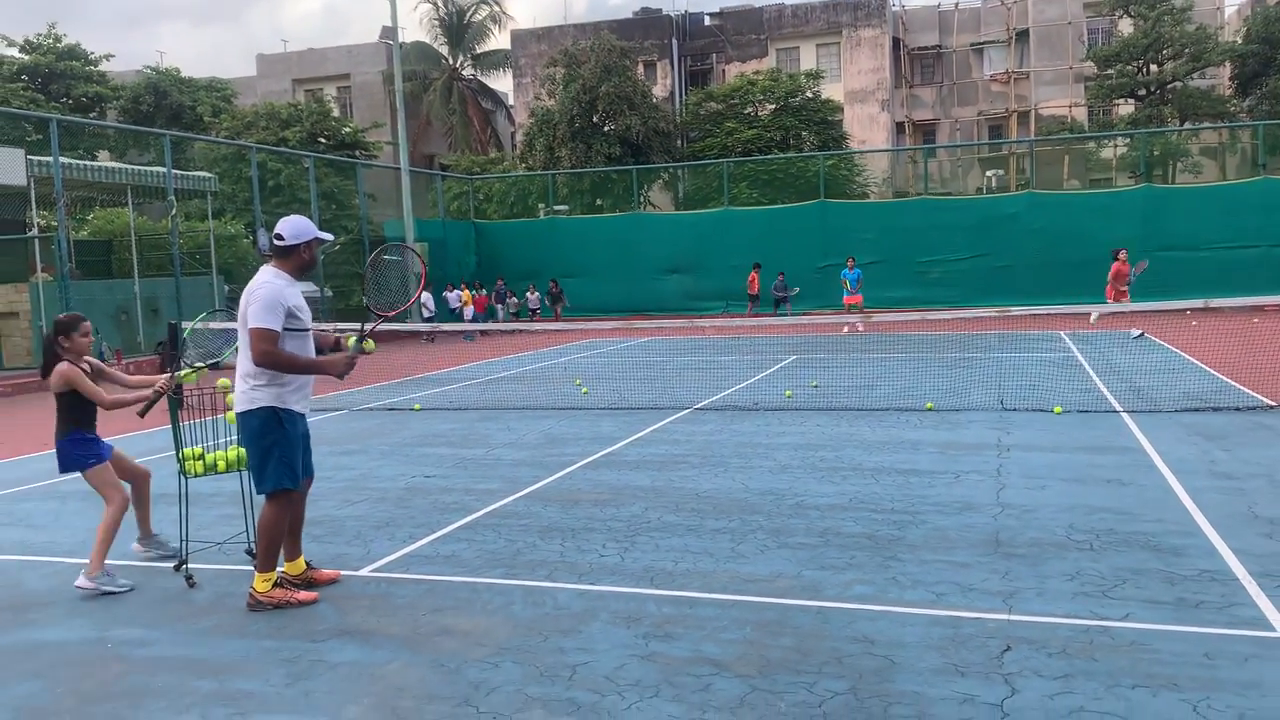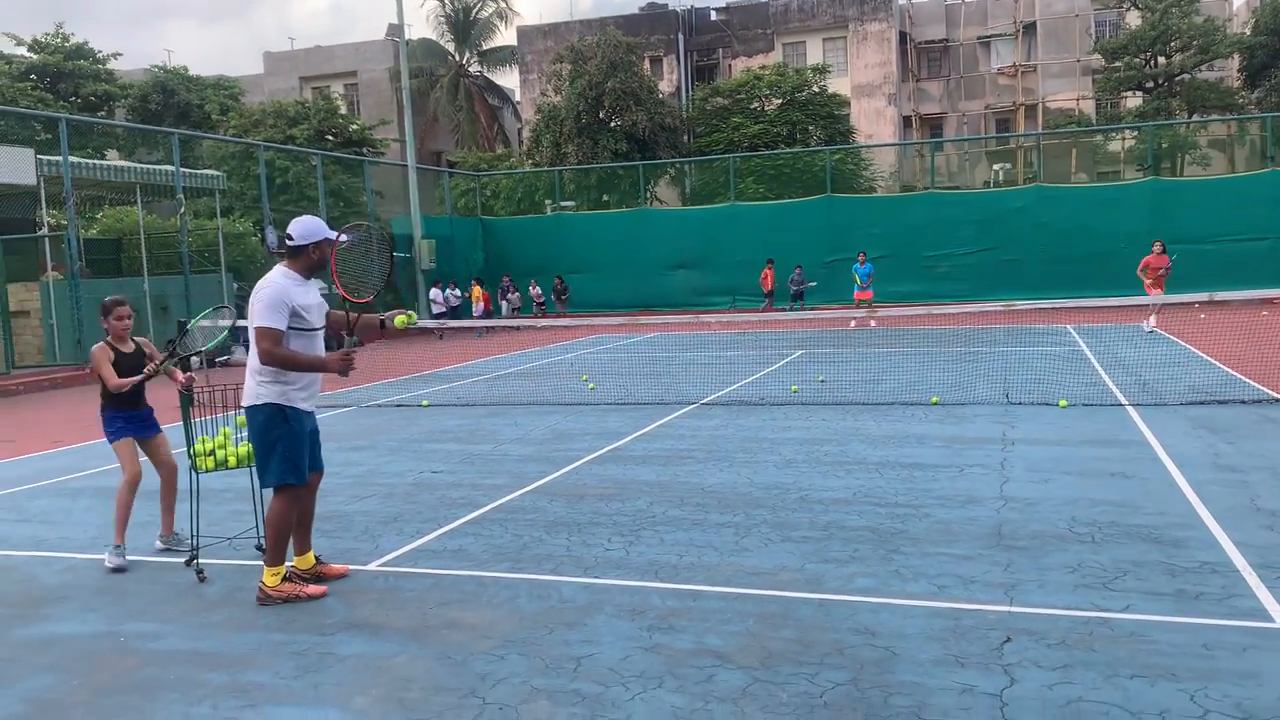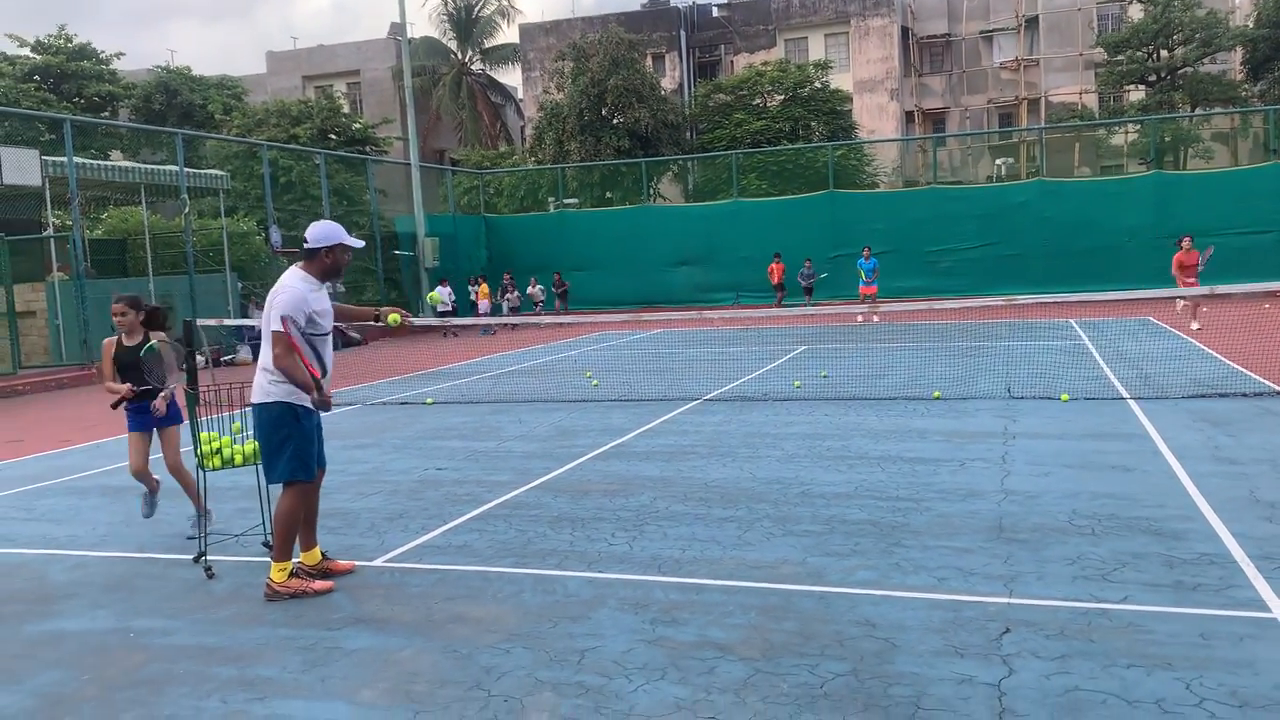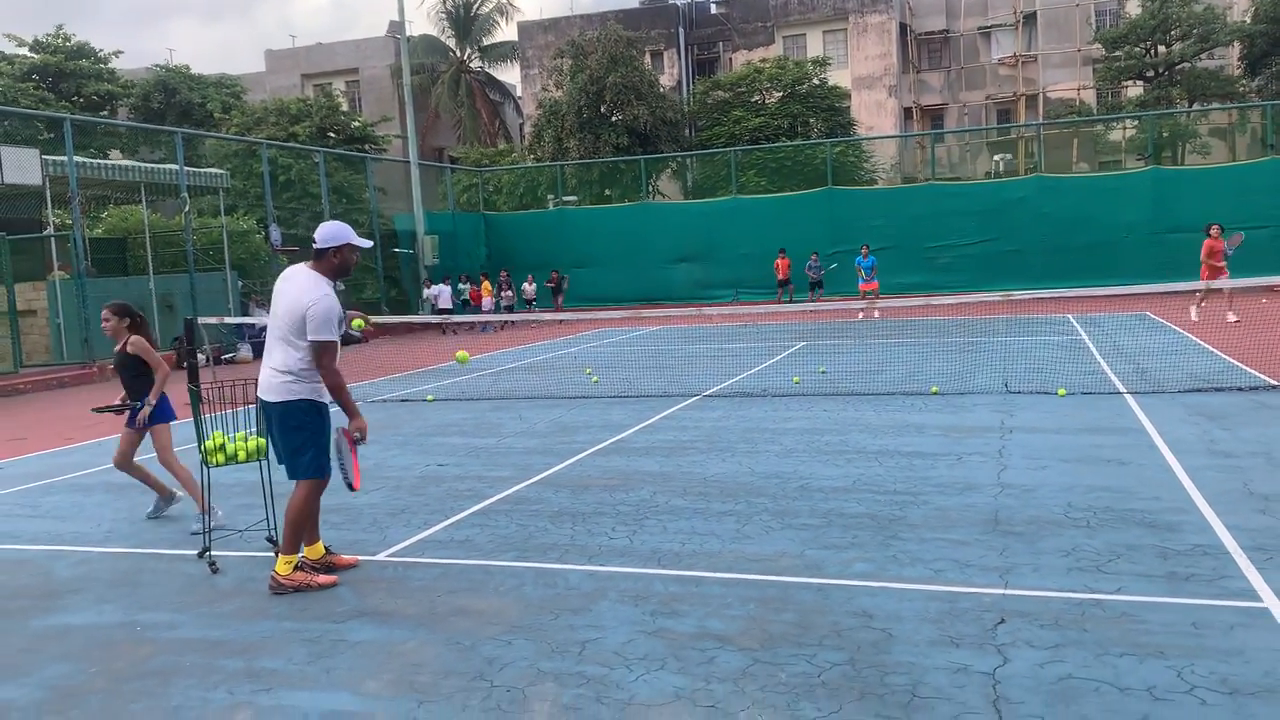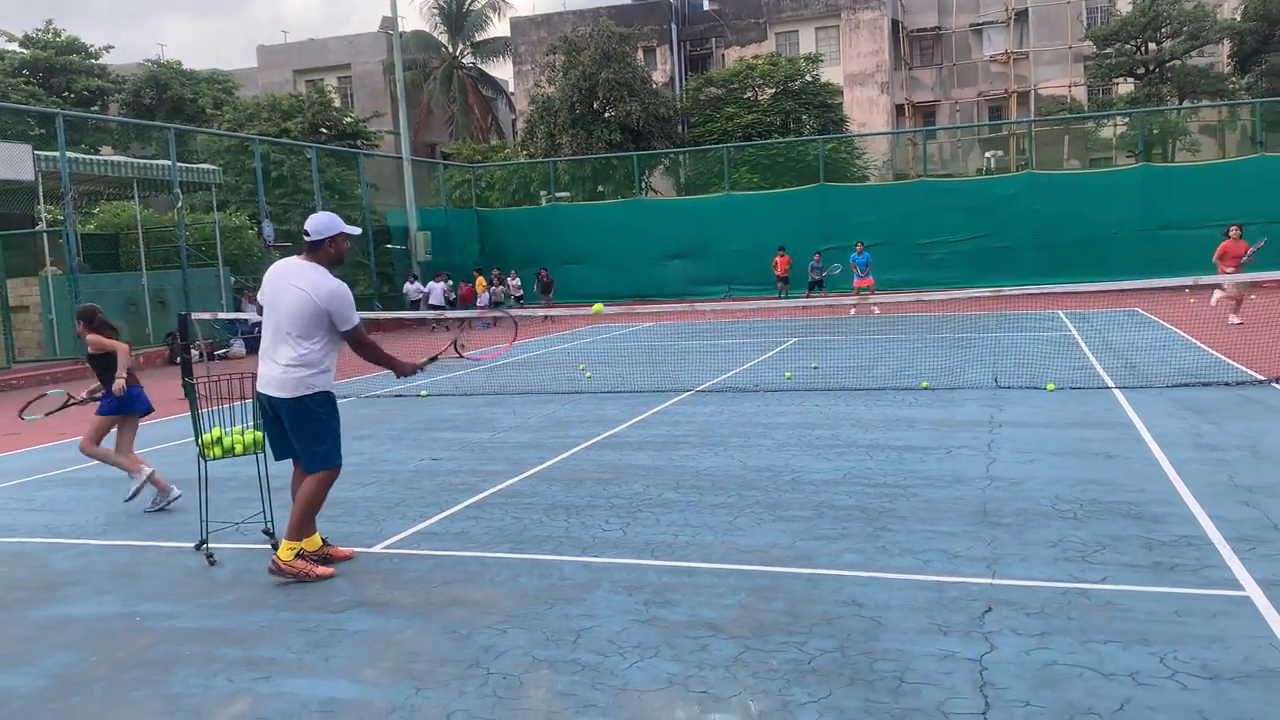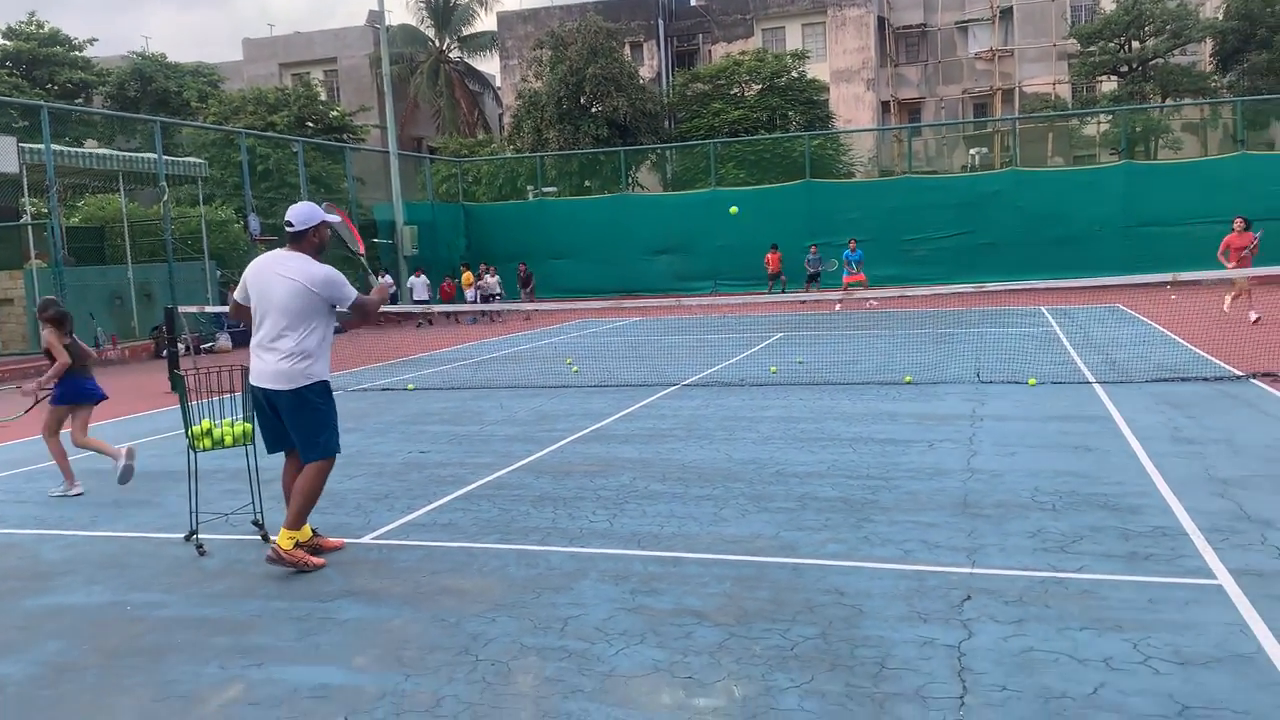
dt=0.2s
person 1, frame 1
left shoulder: (283, 285)
right shoulder: (270, 289)
right elbow: (264, 354)
left wrist: (336, 343)
right wrist: (326, 366)
left hip: (285, 406)
right hip: (268, 408)
left knee: (299, 484)
right knee: (281, 493)
left ankle: (295, 568)
right ankle: (264, 586)
person 1, frame 2
left shoulder: (303, 285)
right shoulder: (275, 289)
left elbow: (330, 318)
right elbow: (268, 353)
left wrist: (382, 322)
right wrist: (325, 363)
left hip: (298, 404)
right hip: (274, 405)
left knee: (309, 478)
right knee: (287, 488)
left ankle: (305, 561)
right ankle: (273, 581)
person 1, frame 3
left shoulder: (311, 284)
right shoulder: (294, 293)
left elbow: (331, 312)
right elbow: (282, 357)
left wrist: (377, 314)
right wrist: (311, 388)
left hip: (300, 401)
right hip: (283, 402)
left knee: (312, 475)
right knee: (297, 483)
left ankle: (311, 558)
right ankle: (280, 576)
person 1, frame 4
left shoulder: (294, 274)
right shoulder: (322, 298)
right elbow: (327, 369)
left wrist: (342, 318)
right wrist: (354, 415)
left hip: (278, 393)
right hip: (296, 398)
left knee: (309, 475)
right knee: (313, 478)
left ankle: (314, 552)
right ankle: (285, 569)
person 1, frame 5
left shoulder: (277, 270)
right shoulder: (332, 290)
left elbow: (266, 307)
right elbow: (361, 345)
right wrist: (398, 366)
left hip: (270, 385)
right hip: (306, 390)
left knee: (305, 465)
right knee: (324, 468)
left ankle: (310, 543)
right ankle: (288, 555)
person 1, frame 6
left shoulder: (258, 265)
right shoulder: (323, 276)
left elbow: (237, 312)
right elbow: (366, 310)
right wrist: (380, 294)
left hip: (263, 379)
right hip: (301, 382)
left knee: (297, 455)
right knee: (321, 458)
left ankle: (301, 533)
right ankle: (286, 543)
person 2, frame 1
left shoulder: (90, 363)
right shoulder: (65, 370)
left elbow: (128, 381)
right elbow: (106, 402)
left wrist: (157, 381)
right wrist: (151, 393)
left hip: (88, 440)
right hip: (76, 443)
left knee: (141, 476)
right knee: (118, 500)
left ankle: (146, 539)
right ankle: (93, 574)
person 2, frame 2
left shoulder: (143, 344)
right shoulder: (100, 350)
left elbow: (168, 369)
right elbow: (114, 385)
left wrist: (180, 377)
right wrist: (140, 376)
left hip: (143, 414)
right hip: (117, 418)
left knee: (169, 469)
right knee: (132, 474)
left ankle: (167, 535)
right ankle: (117, 545)
person 2, frame 3
left shoulder: (158, 338)
right shoulder: (110, 345)
right elbow: (108, 383)
left wrist: (164, 396)
right wrist: (121, 390)
left hip: (164, 407)
right hip: (136, 410)
left knee: (173, 464)
right knee: (137, 468)
left ankle: (202, 512)
right ankle: (152, 487)
person 2, frame 4
left shoulder: (135, 341)
right shoulder: (119, 349)
left elbow: (163, 371)
left wrist: (149, 403)
right wrist: (121, 398)
left hip: (155, 407)
right hip: (138, 408)
left knee: (167, 460)
right knee: (121, 461)
left ankle: (207, 512)
right ankle: (167, 494)
person 2, frame 5
left shoulder: (93, 340)
right shoulder: (103, 341)
left elbow: (124, 348)
left wrist: (120, 377)
right wrist: (93, 389)
left hip: (118, 397)
right hip: (132, 395)
left knee: (87, 445)
right knee: (124, 452)
left ankle: (138, 471)
right ankle: (164, 490)
person 2, frame 6
left shoulder: (48, 334)
right shoulder: (66, 332)
left elbow: (65, 362)
right elbow: (91, 355)
left wrist: (41, 382)
left hip: (69, 386)
right hip: (87, 384)
left knee: (49, 433)
right knee: (79, 438)
left ankle: (71, 483)
right ankle: (119, 453)
